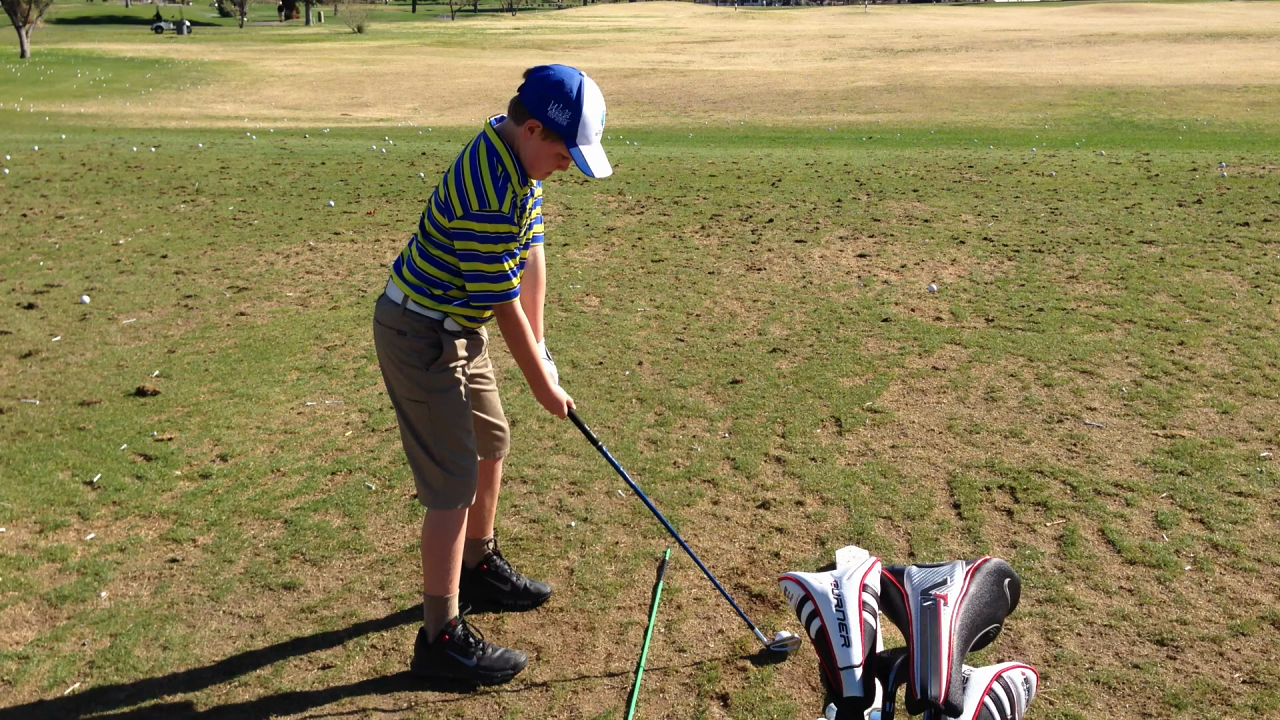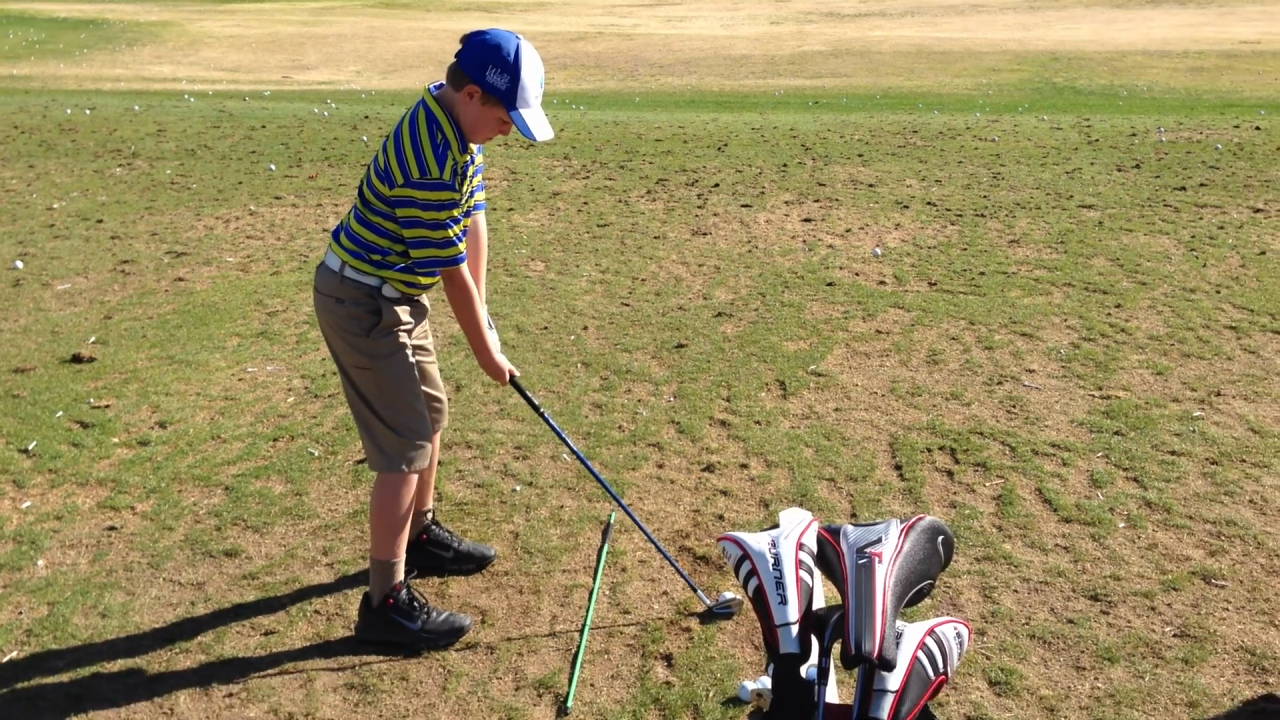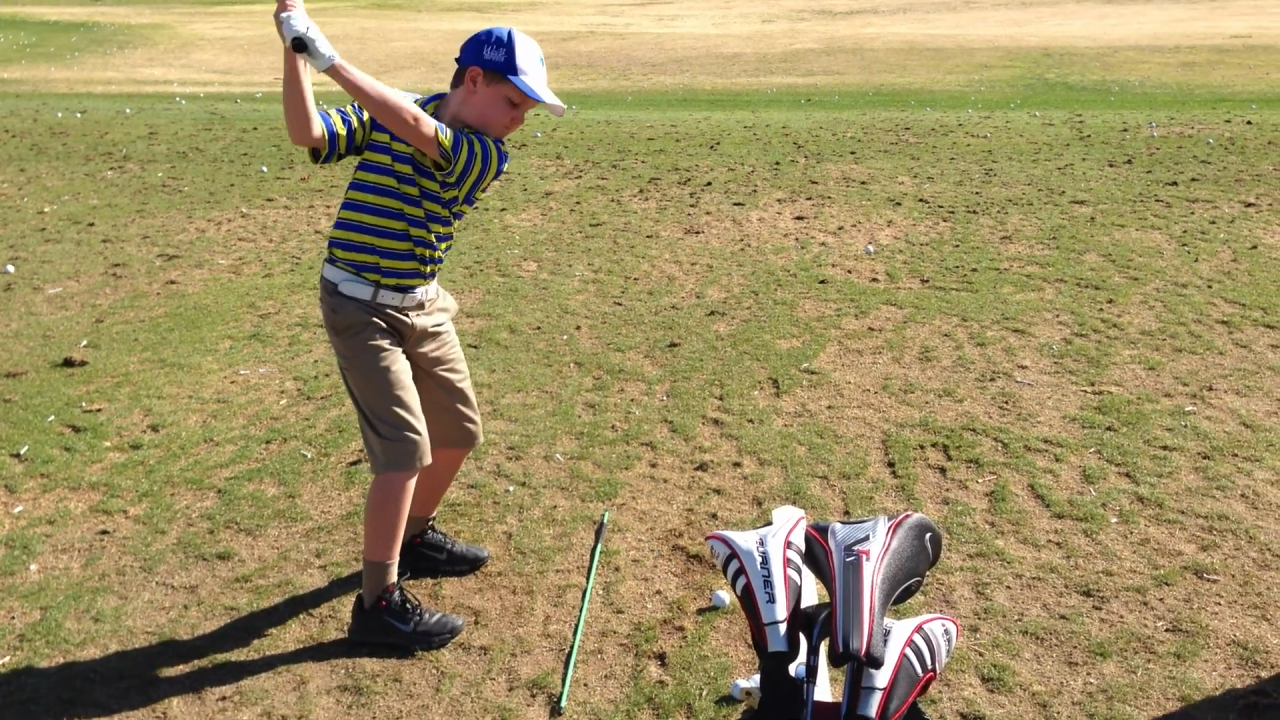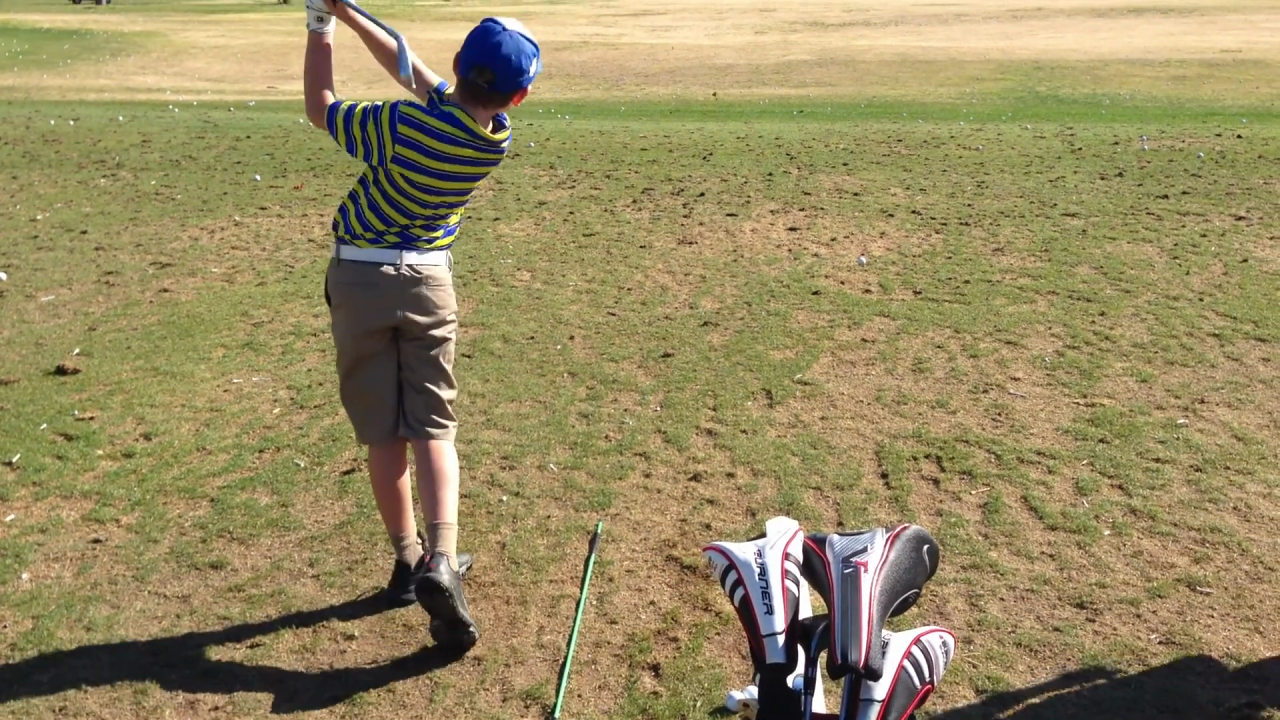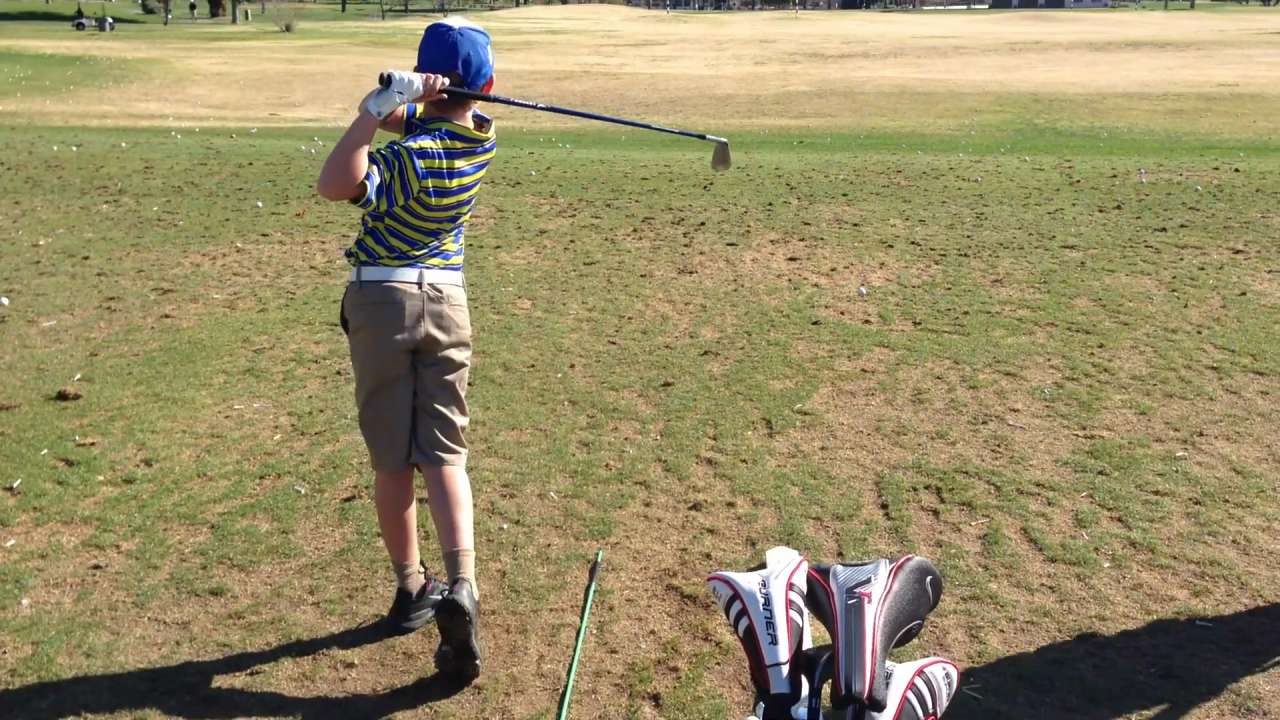
dt=1s
person 1, frame 1
left shoulder: (513, 154)
right shoulder: (490, 195)
left elbow: (532, 252)
right elbow: (504, 304)
left wrist: (540, 345)
right wrist: (541, 383)
left hip: (455, 326)
right hip: (422, 335)
left knee: (489, 443)
right knee: (452, 482)
left ankle: (481, 566)
right ankle: (441, 637)
person 1, frame 2
left shoulder: (453, 123)
right shoulder: (431, 161)
left elbow: (474, 221)
right elbow: (452, 270)
left wrist: (483, 315)
right wrist: (485, 350)
left hip: (394, 294)
right hip: (362, 302)
left knee: (429, 413)
right knee: (404, 446)
left ankle: (420, 535)
right ankle: (386, 602)
person 1, frame 3
left shoulder: (486, 157)
right shoulder: (380, 116)
left elbow: (415, 128)
right elbow: (307, 134)
left wrist: (330, 59)
left hip: (423, 306)
right hip: (359, 307)
left knee: (458, 432)
right knee: (405, 450)
left ankle: (414, 537)
right ankle: (377, 603)
person 1, frame 4
left shoulder: (402, 125)
right shoulder: (495, 141)
left elbow: (320, 108)
right elbow: (422, 82)
left hip: (358, 279)
right hip: (427, 283)
left knee: (383, 435)
right knee: (433, 429)
left ankle: (410, 560)
right ankle: (440, 564)
person 1, frame 5
left shoulder: (414, 157)
right shoulder: (480, 135)
left elbow: (333, 185)
right elbow: (390, 117)
left wrist: (381, 102)
right wrist: (386, 105)
left hip: (380, 300)
right hip: (445, 301)
left knee: (392, 460)
right knee: (443, 454)
left ankle: (412, 587)
right ankle: (460, 585)
